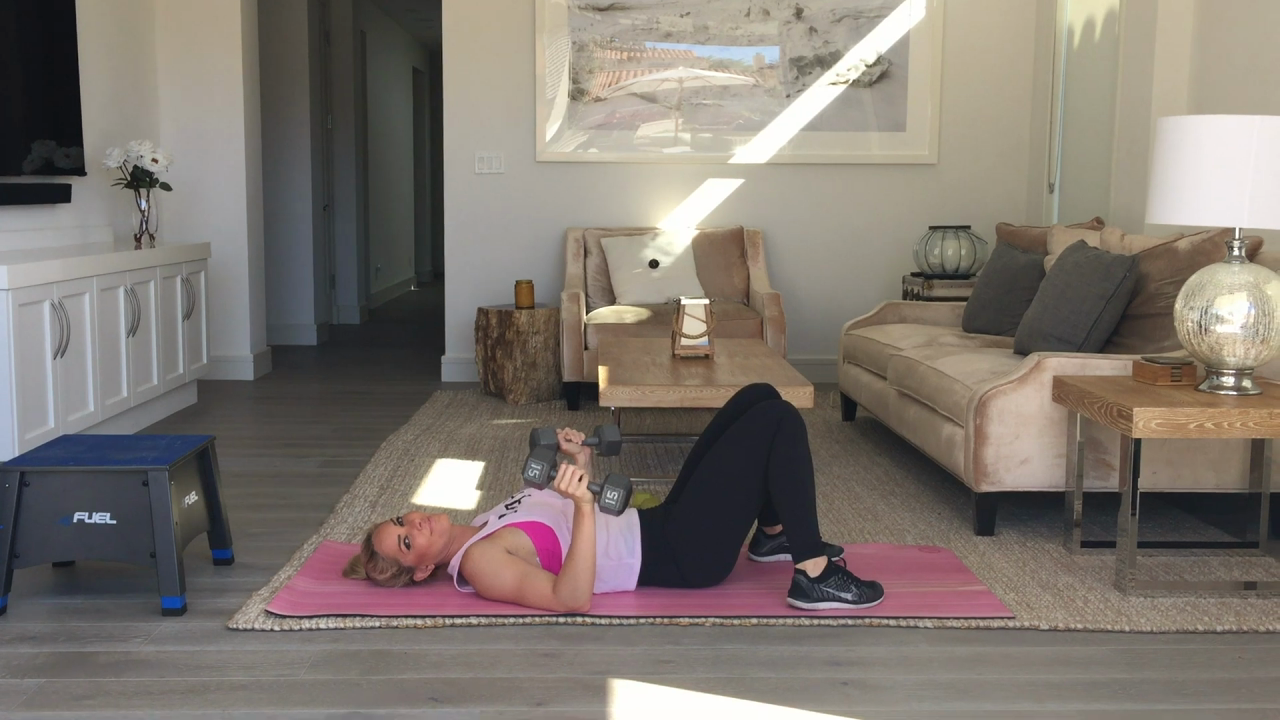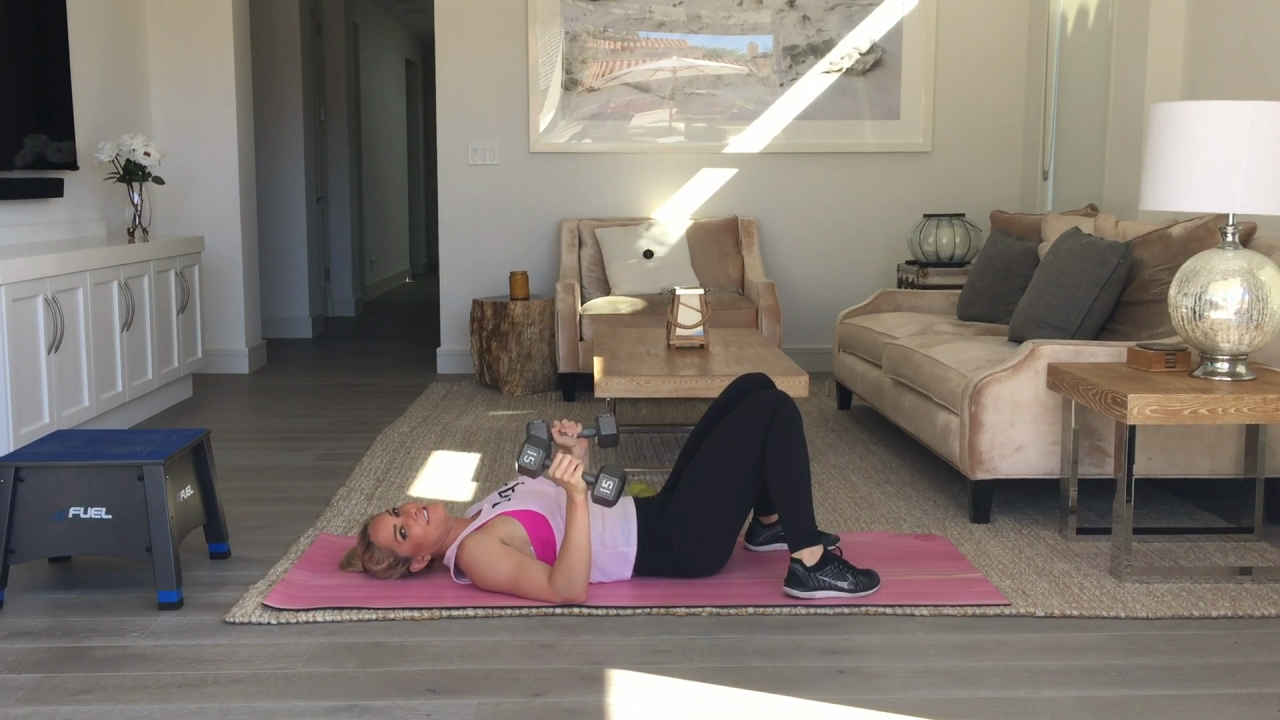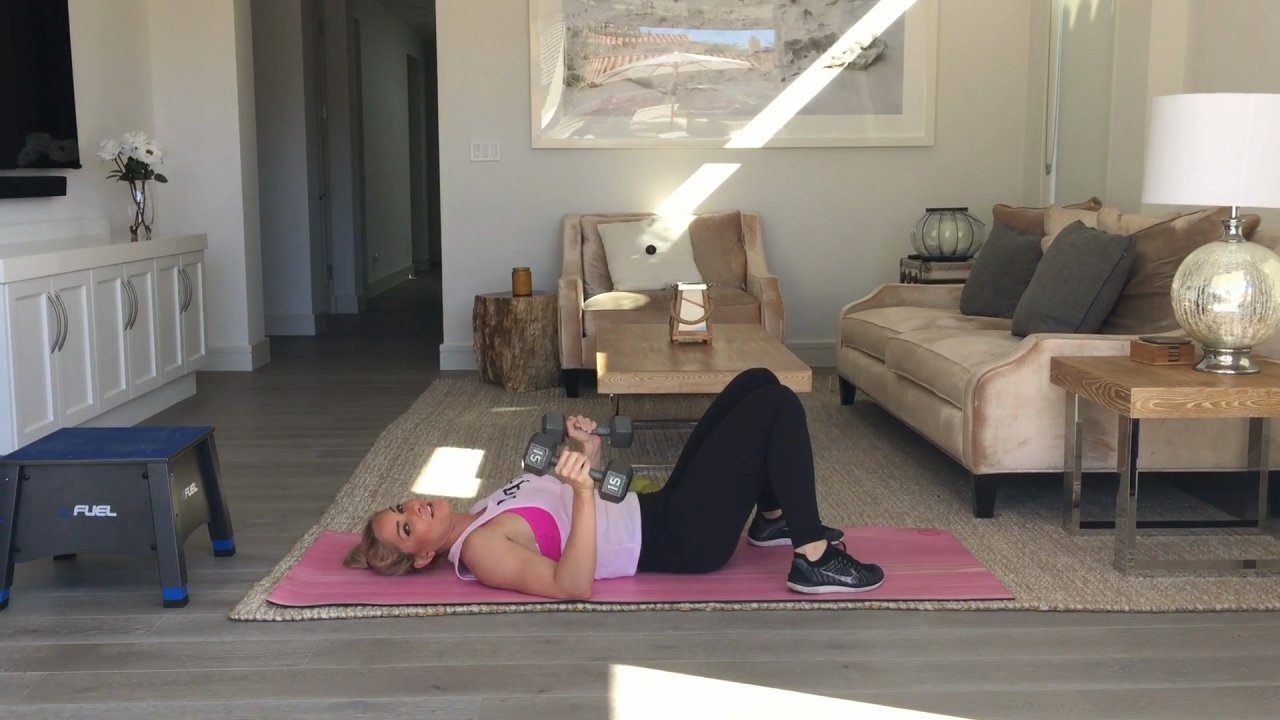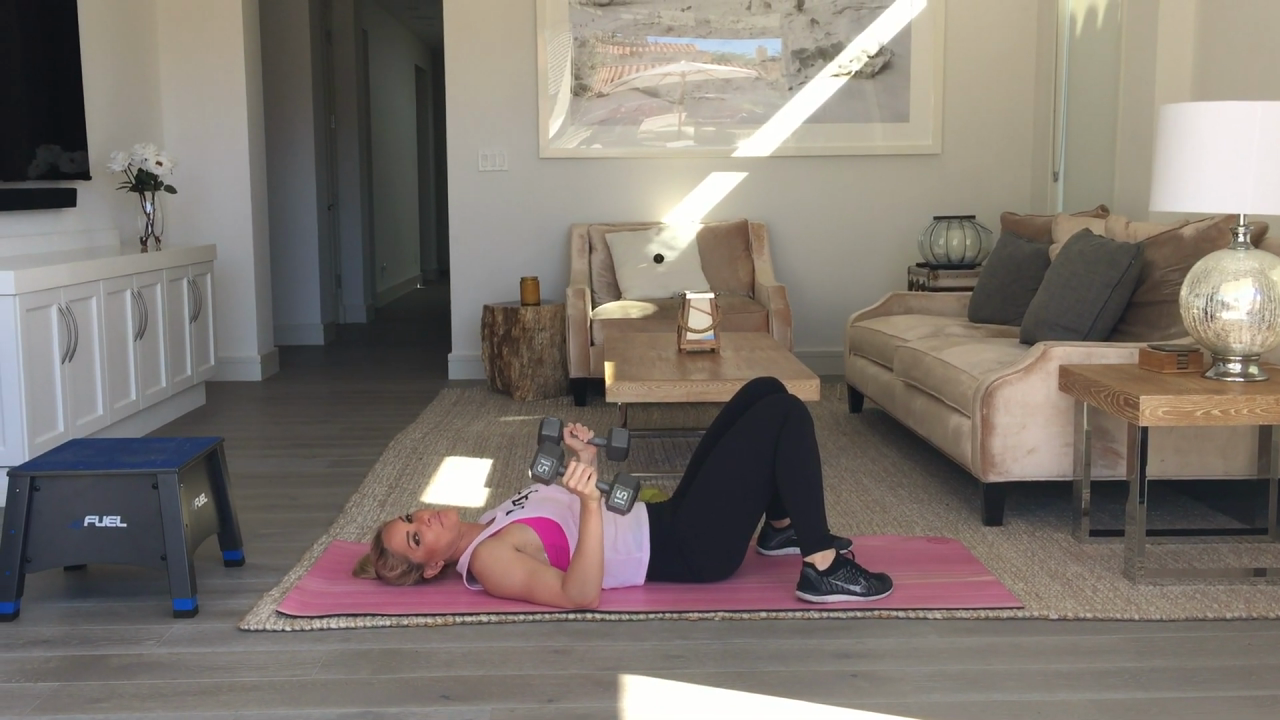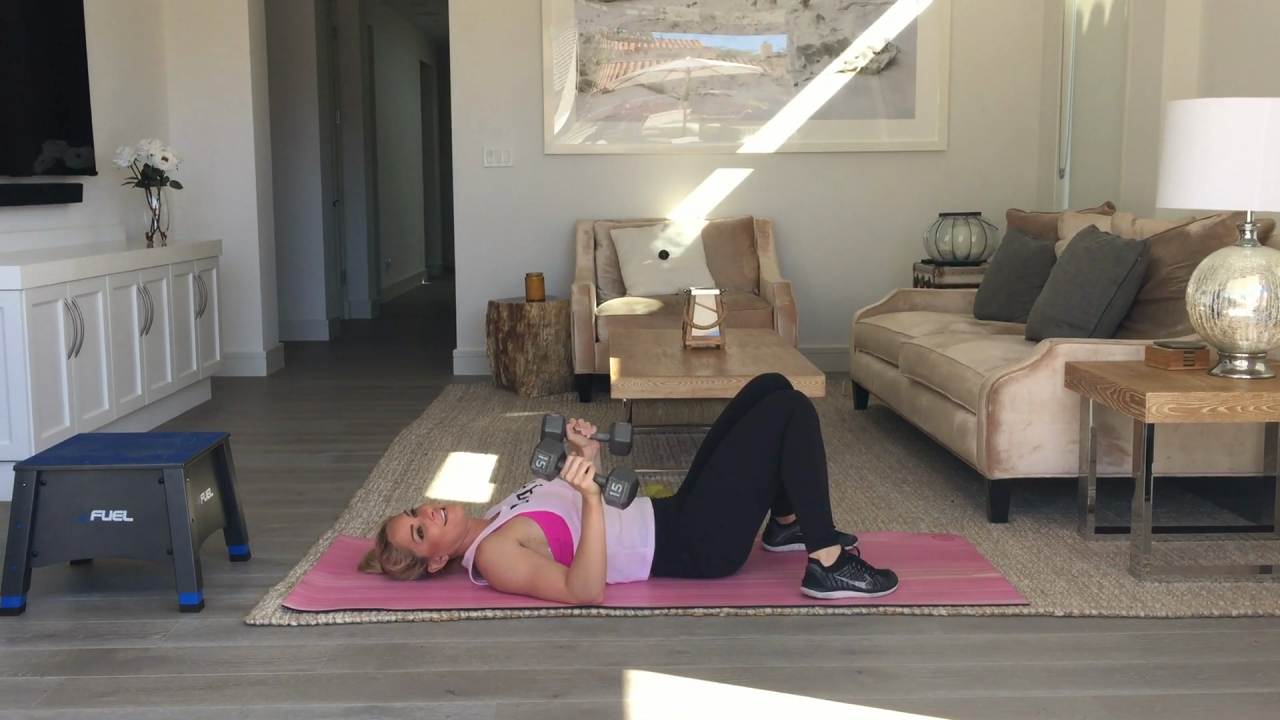
dt=1s
person 1, frame 1
left shoulder: (484, 527)
right shoulder: (478, 563)
right elbow: (572, 599)
left wrist: (580, 462)
right wrist: (583, 505)
left hip: (659, 525)
right hip: (682, 555)
left knee: (759, 397)
right knee: (779, 421)
left ankle: (774, 535)
right ankle: (814, 576)
person 1, frame 2
left shoulder: (479, 520)
right shoulder: (473, 554)
right elbow: (569, 590)
left wrist: (574, 455)
right wrist: (576, 495)
left hip: (654, 513)
right hip: (678, 545)
left knee: (754, 386)
right knee: (774, 410)
left ankle: (769, 524)
right ankle: (810, 565)
person 1, frame 3
left shoulder: (481, 516)
right shoulder: (478, 551)
right elbow: (575, 586)
left wrist: (589, 452)
right wrist: (583, 491)
left hip: (659, 509)
right hip: (682, 540)
left knee: (758, 381)
right knee: (777, 404)
left ankle: (773, 519)
right ankle: (813, 561)
person 1, frame 4
left shoulder: (490, 525)
right shoulder: (486, 562)
right elbow: (581, 595)
left wrist: (584, 462)
right wrist: (591, 501)
left hip: (667, 518)
right hip: (690, 550)
left knee: (765, 390)
right knee: (786, 414)
left ankle: (782, 529)
right ankle: (822, 570)
person 1, frame 5
left shoulder: (493, 522)
right shoulder: (491, 557)
right elbow: (586, 591)
left wrist: (587, 459)
right wrist: (590, 497)
left hip: (672, 515)
right hip: (696, 546)
left knee: (771, 386)
right knee: (792, 410)
left ankle: (787, 526)
right ankle: (827, 566)
